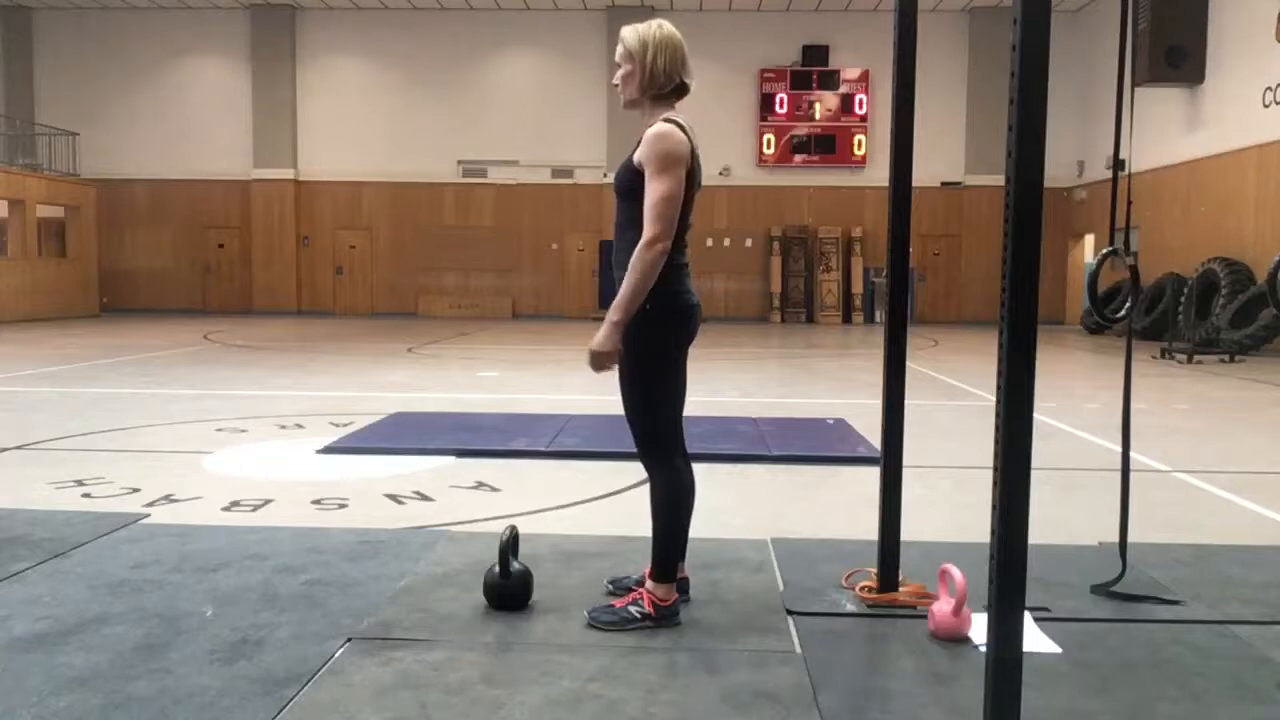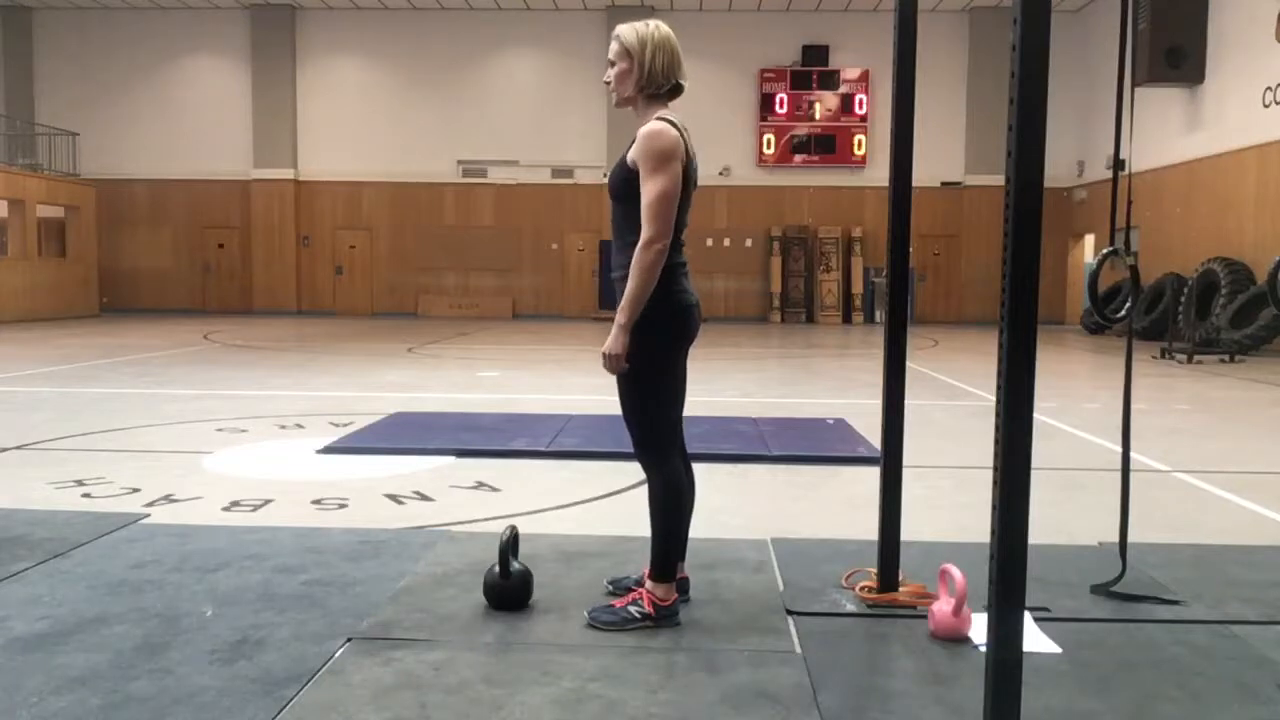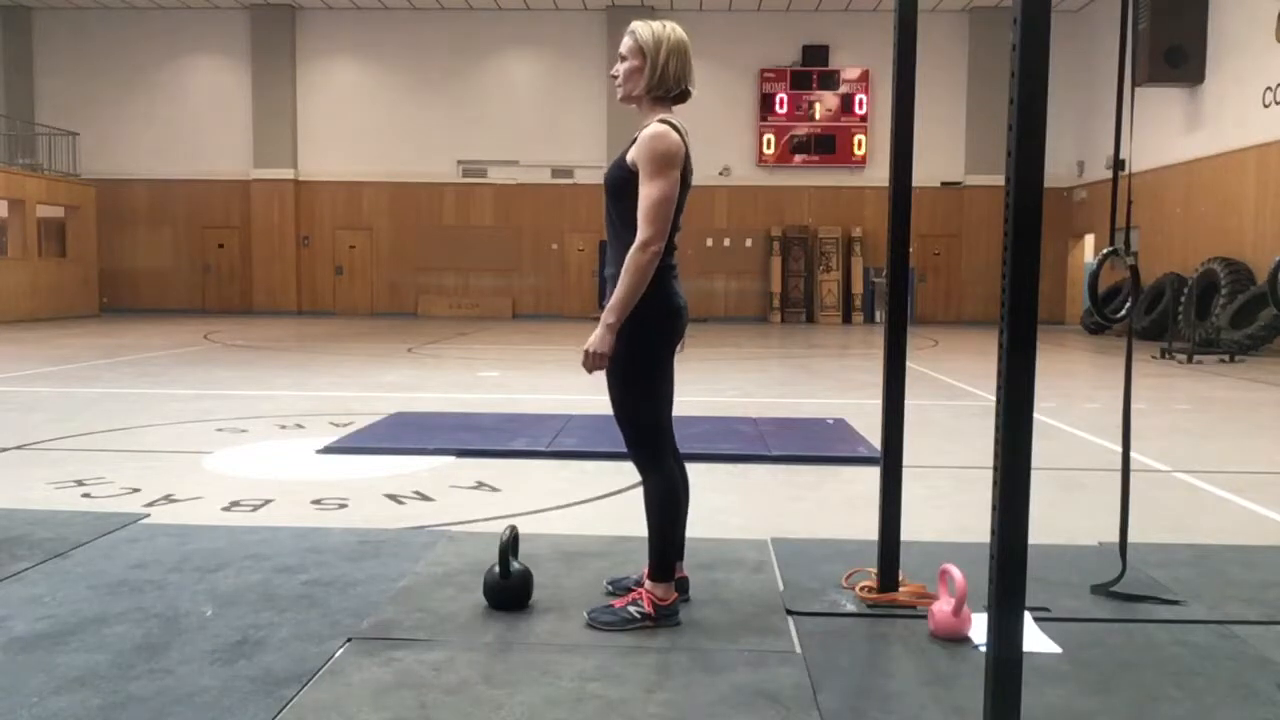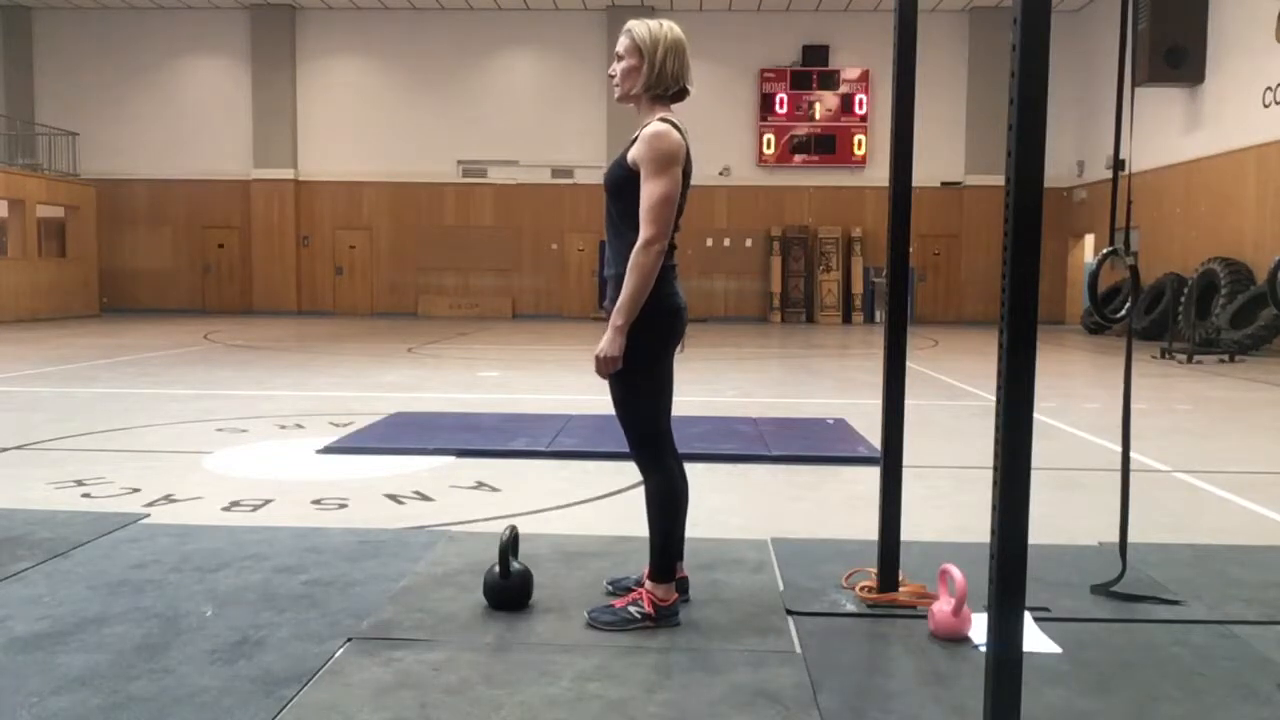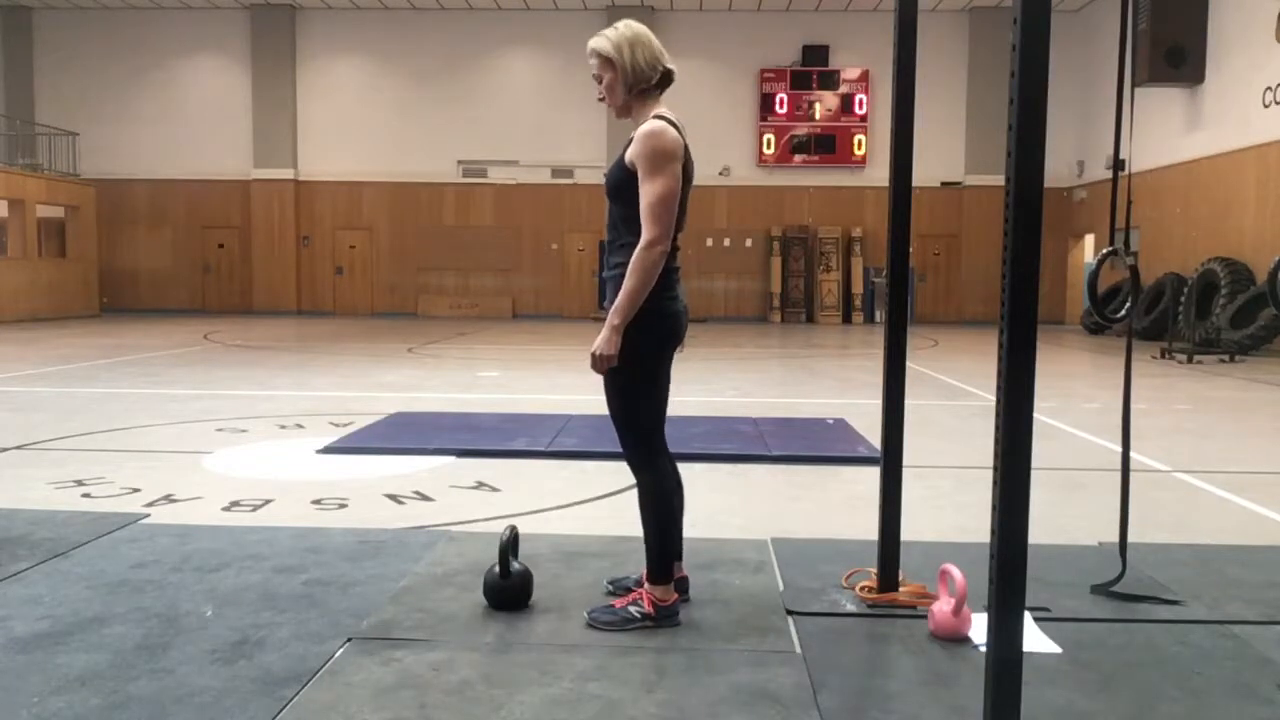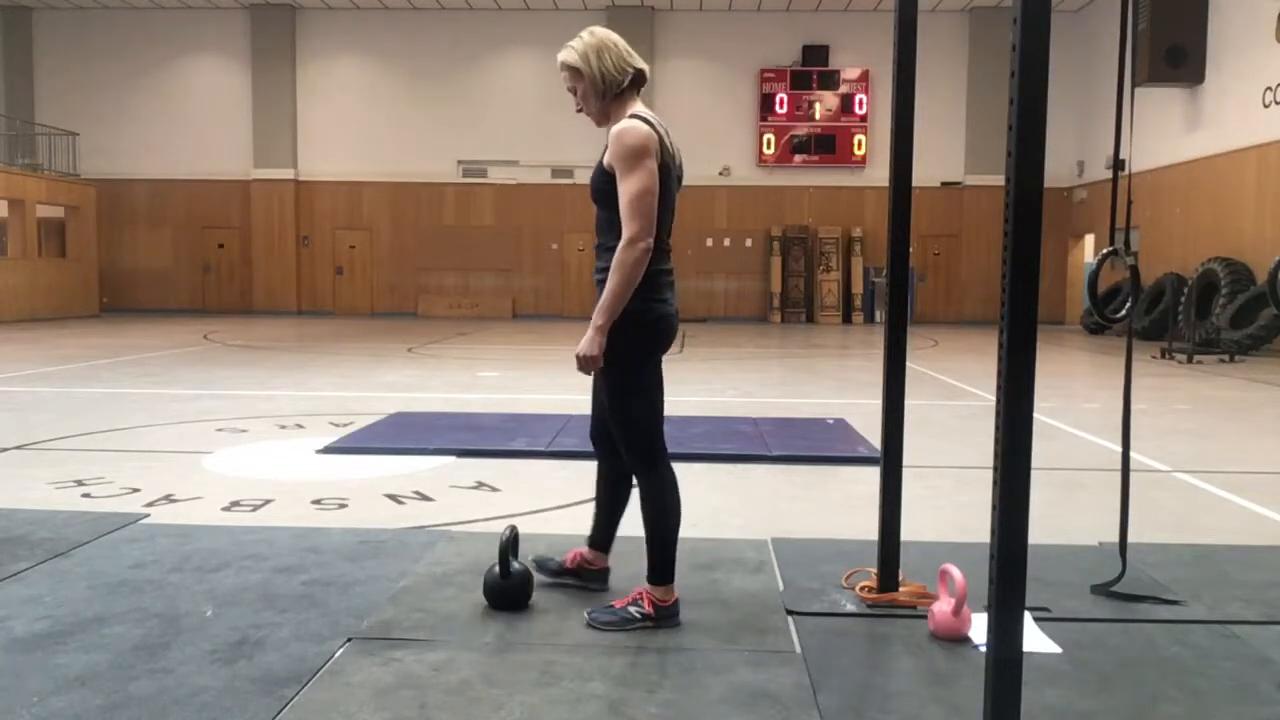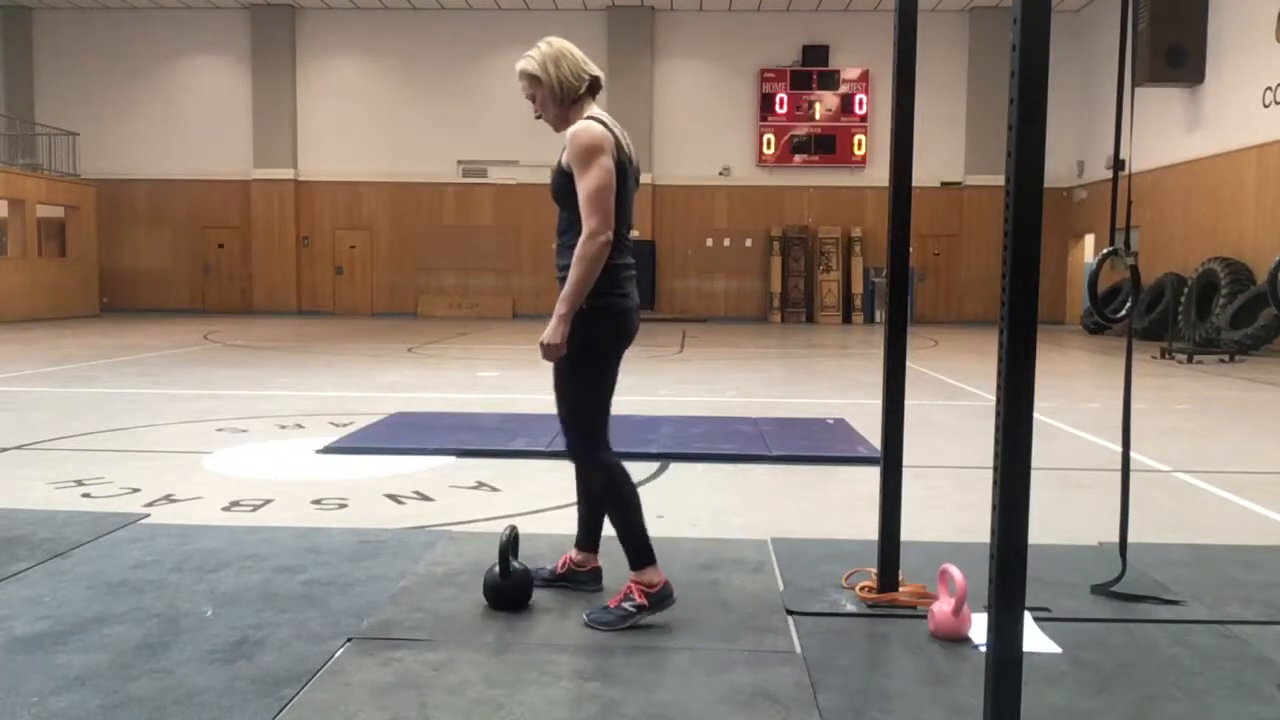
dt=0.5s
person 1, frame 1
left shoulder: (663, 136)
right shoulder: (664, 133)
left elbow: (655, 241)
left wrist: (612, 324)
left hip: (655, 312)
right hip: (661, 308)
left knee: (660, 451)
right knee: (665, 448)
left ankle: (661, 594)
right ankle: (668, 572)
person 1, frame 2
left shoulder: (656, 133)
right shoulder: (662, 133)
left elbow: (653, 240)
left wrist: (622, 326)
left hip: (656, 312)
right hip: (667, 308)
left knee: (657, 452)
right knee: (666, 449)
left ankle: (659, 595)
right ankle: (669, 572)
person 1, frame 3
left shoulder: (659, 137)
right shoulder: (659, 134)
left elbow: (648, 242)
left wrist: (607, 324)
left hip: (643, 314)
right hip: (650, 309)
left knee: (650, 451)
right knee: (658, 448)
left ankle: (660, 594)
right ankle: (667, 571)
person 1, frame 4
left shoulder: (660, 136)
right shoulder: (654, 133)
left elbow: (651, 241)
left wrist: (618, 327)
left hip: (645, 315)
right hip: (648, 311)
left knee: (652, 452)
right knee: (657, 449)
left ankle: (660, 595)
right ankle: (668, 572)
person 1, frame 5
left shoulder: (654, 133)
right shoulder: (655, 132)
left elbow: (653, 242)
left wrist: (613, 326)
left hip: (643, 315)
right hip: (651, 310)
left knee: (644, 453)
right knee: (649, 449)
left ankle: (660, 595)
right ankle: (669, 570)
person 1, frame 6
left shoulder: (629, 133)
right shoulder: (647, 130)
left elbow: (637, 241)
left wrist: (598, 327)
left hip: (634, 315)
right hip: (639, 310)
left knee: (643, 453)
right knee: (609, 440)
left ankle: (660, 596)
right ankle: (594, 557)
person 1, frame 7
left shoulder: (586, 134)
right shoulder: (606, 133)
left elbow: (596, 235)
left wrist: (560, 316)
left hip: (596, 307)
right hip: (611, 302)
left knee: (589, 444)
right knee: (586, 438)
left ankle: (648, 580)
right ankle: (584, 558)
